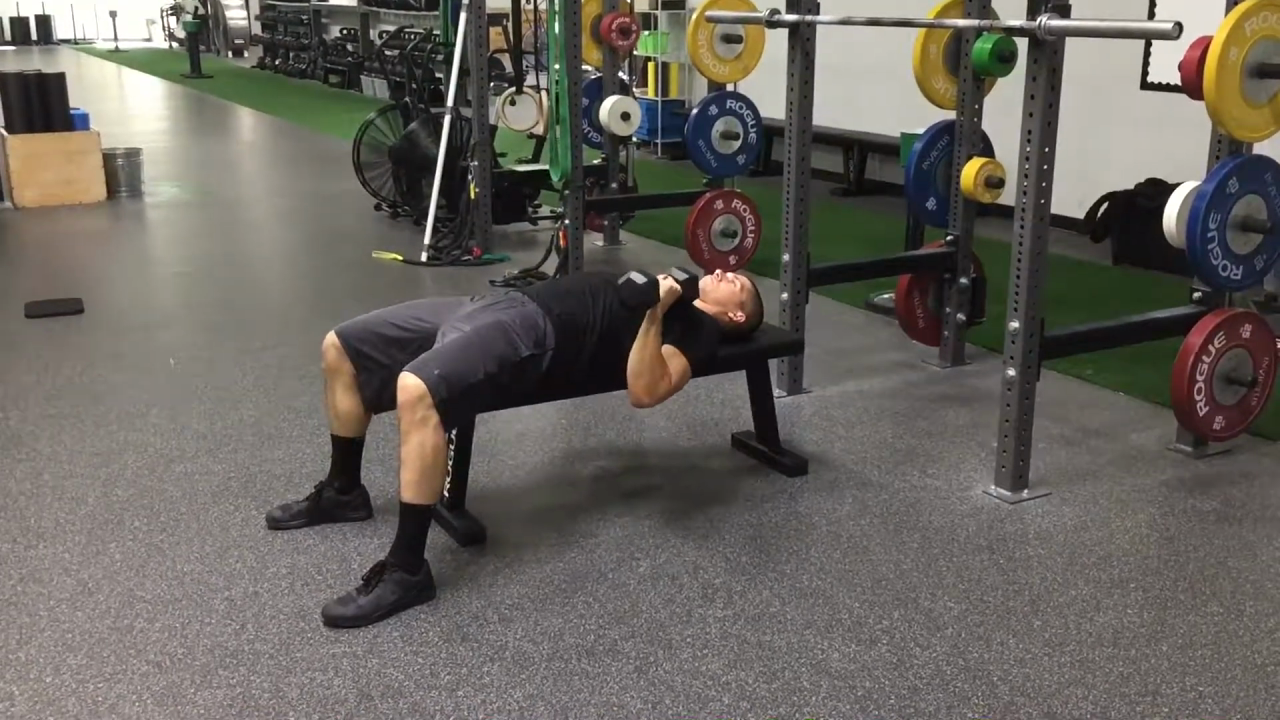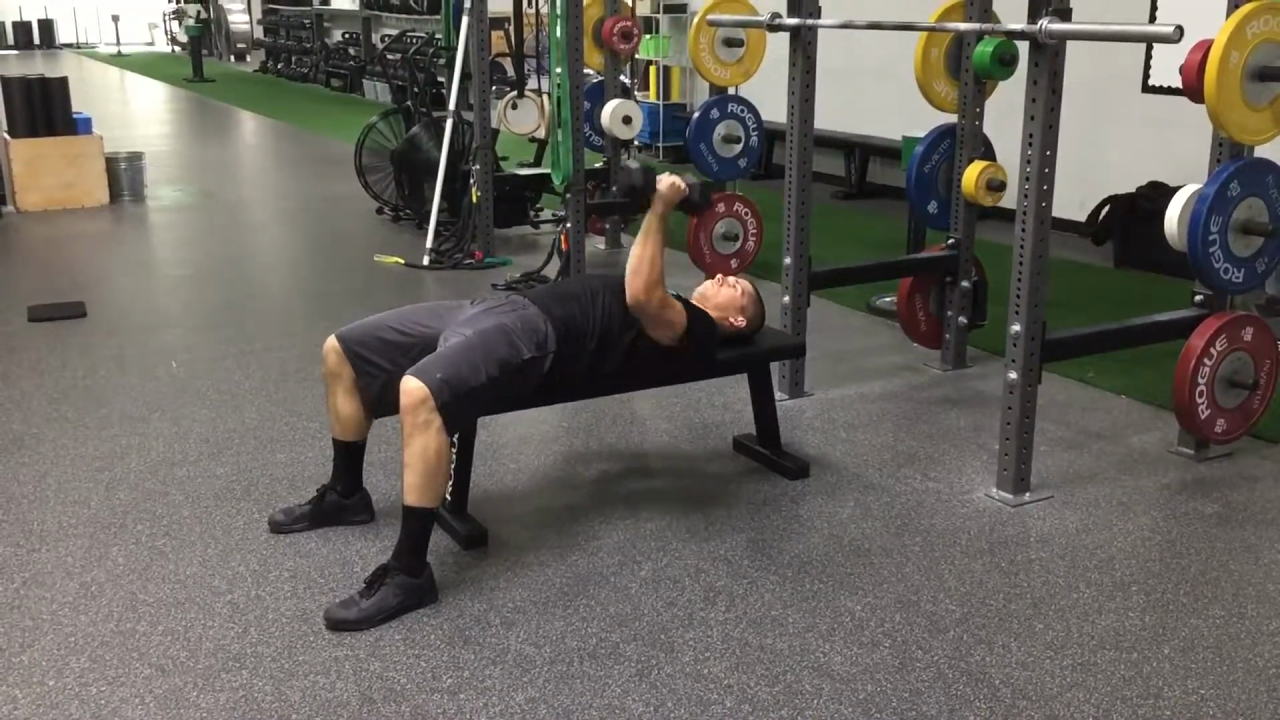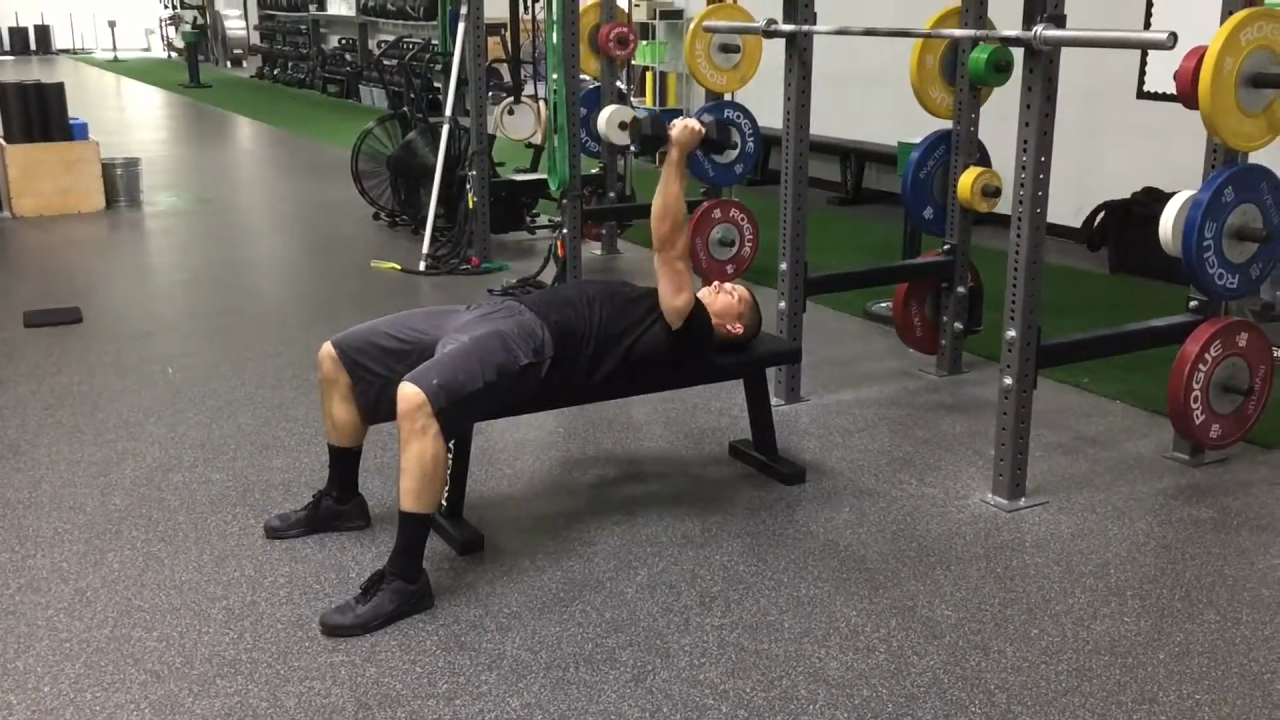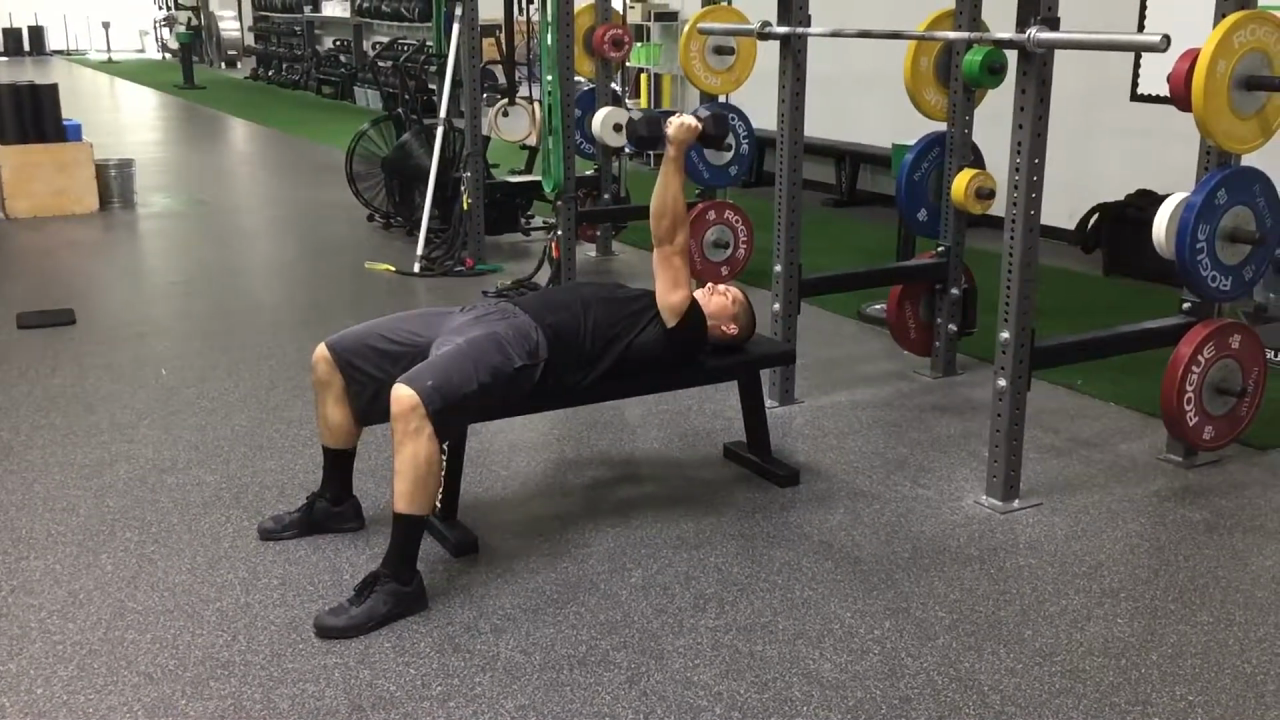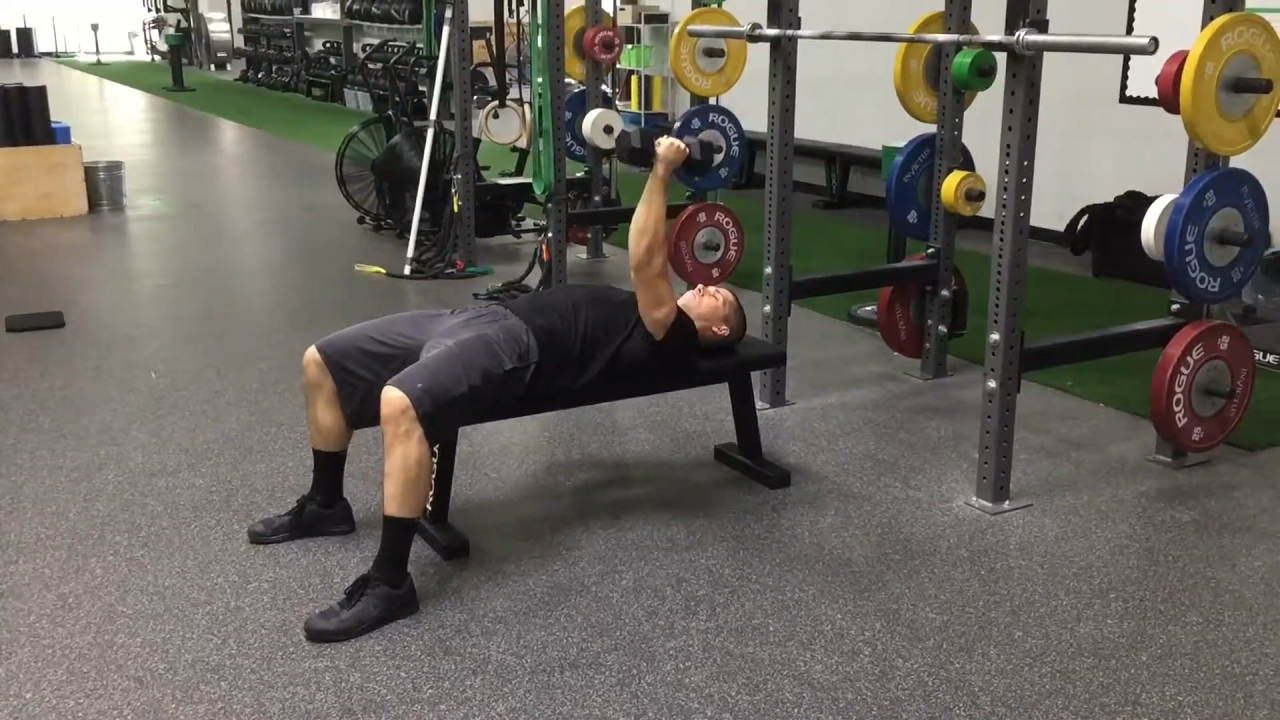
dt=0.5s
person 1, frame 1
left shoulder: (696, 327)
right shoulder: (665, 302)
left elbow: (644, 392)
left wrist: (657, 310)
left hip: (531, 335)
left knee: (417, 391)
right knee: (341, 348)
left ankle: (406, 569)
right ankle: (342, 491)
person 1, frame 2
left shoulder: (694, 332)
right shoulder: (671, 308)
left elbow: (640, 296)
left wrist: (660, 208)
left hip: (533, 337)
left knee: (419, 395)
right knee: (340, 352)
left ankle: (409, 573)
right ankle: (345, 495)
person 1, frame 3
left shoulder: (688, 332)
right shoulder: (655, 307)
left elbow: (669, 247)
left wrist: (678, 154)
left hip: (529, 342)
left knee: (416, 400)
right knee: (336, 358)
left ankle: (405, 578)
right ankle: (341, 499)
person 1, frame 4
left shoulder: (682, 333)
right shoulder: (650, 307)
left elbow: (669, 244)
left wrist: (675, 153)
left hip: (525, 344)
right hip: (491, 317)
left knee: (410, 401)
right knee: (330, 360)
left ankle: (399, 580)
right ankle: (335, 502)
person 1, frame 5
left shoulder: (672, 339)
right shoulder: (638, 313)
left elbow: (646, 263)
left wrist: (661, 171)
left hip: (515, 345)
left knee: (400, 404)
right knee: (321, 363)
left ankle: (390, 583)
right ankle: (325, 504)
